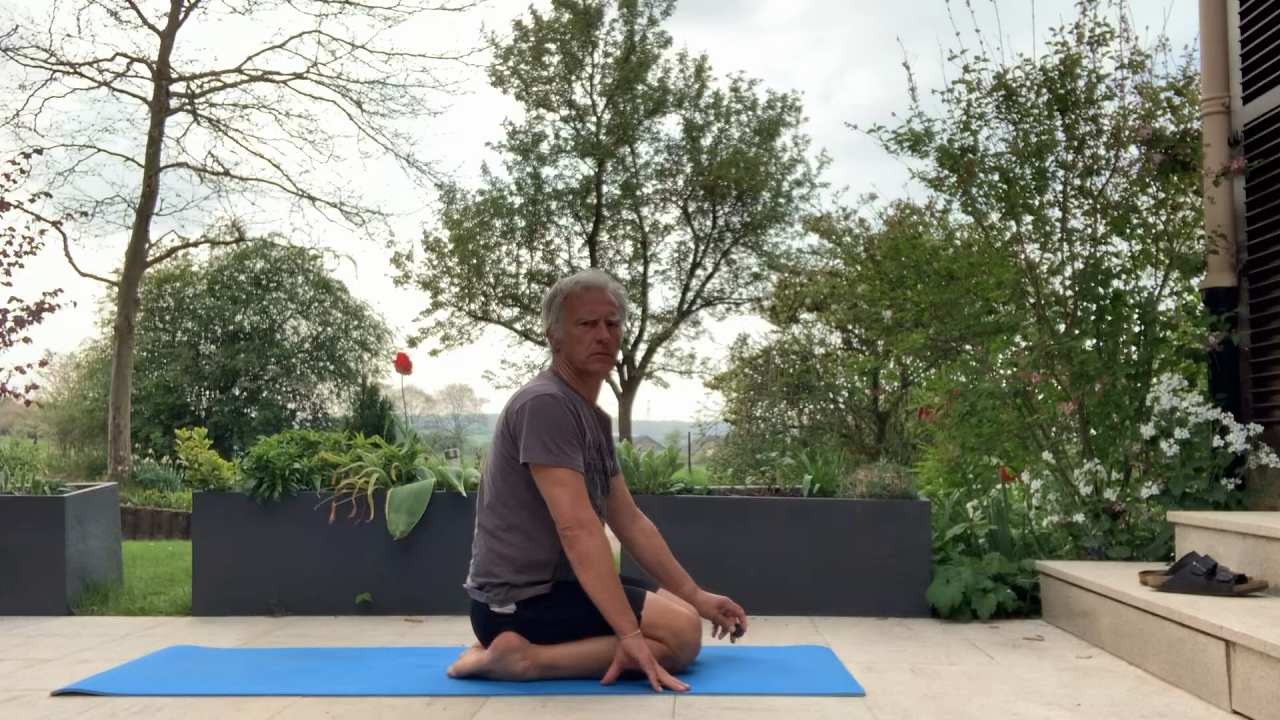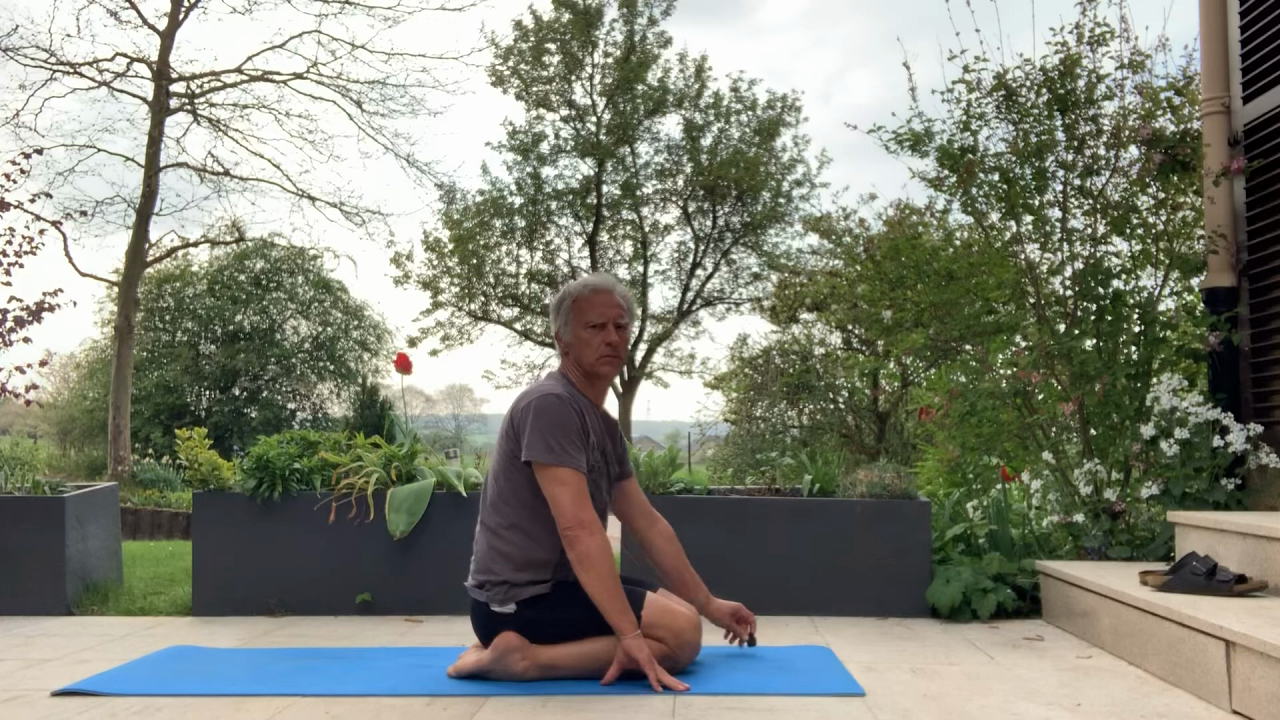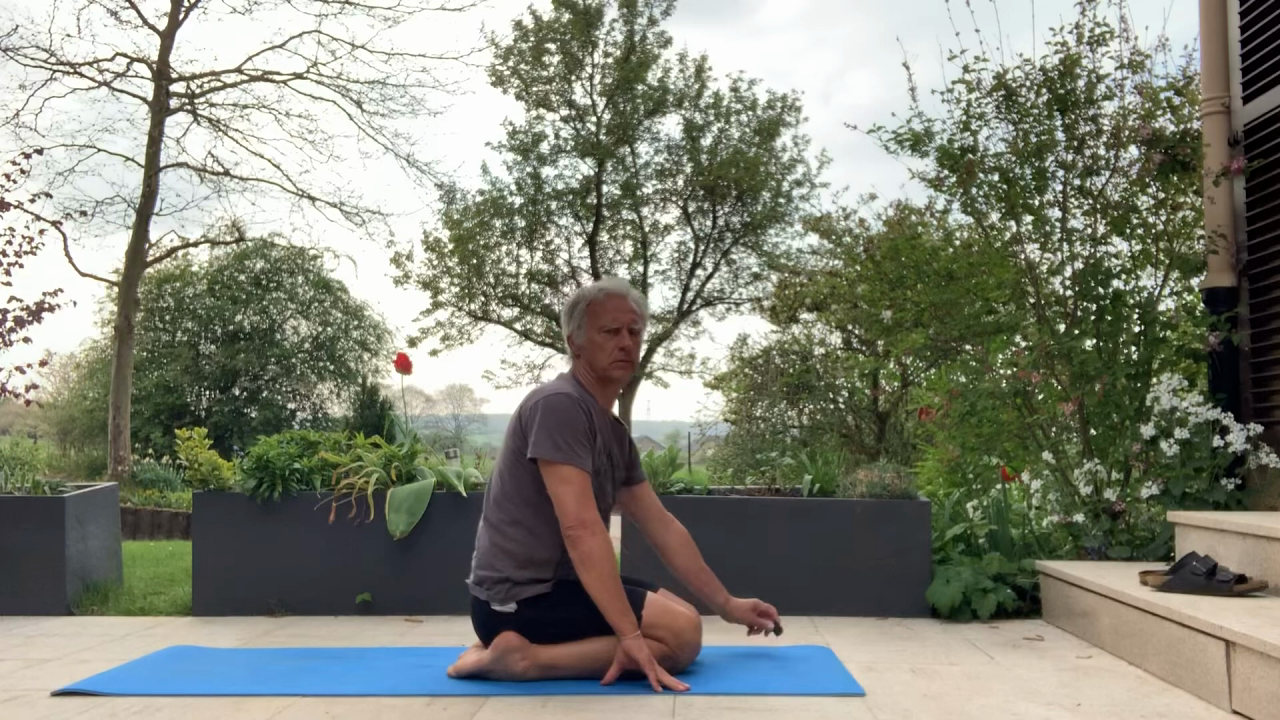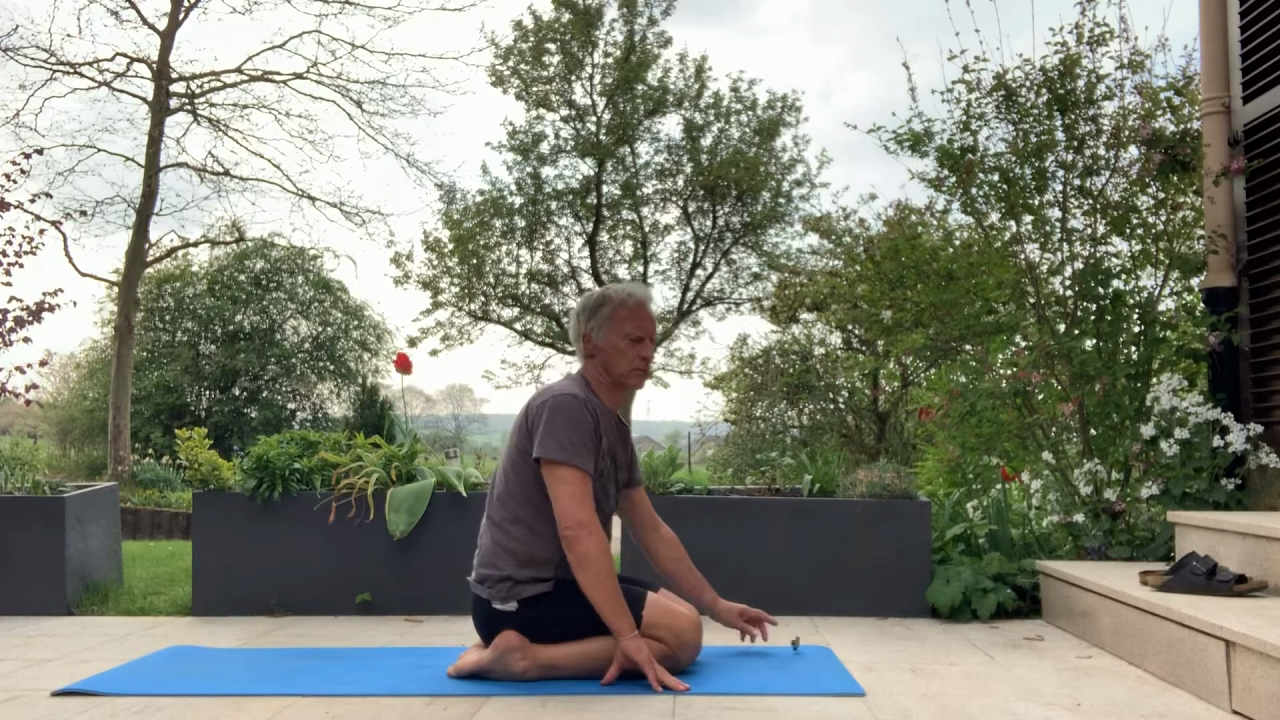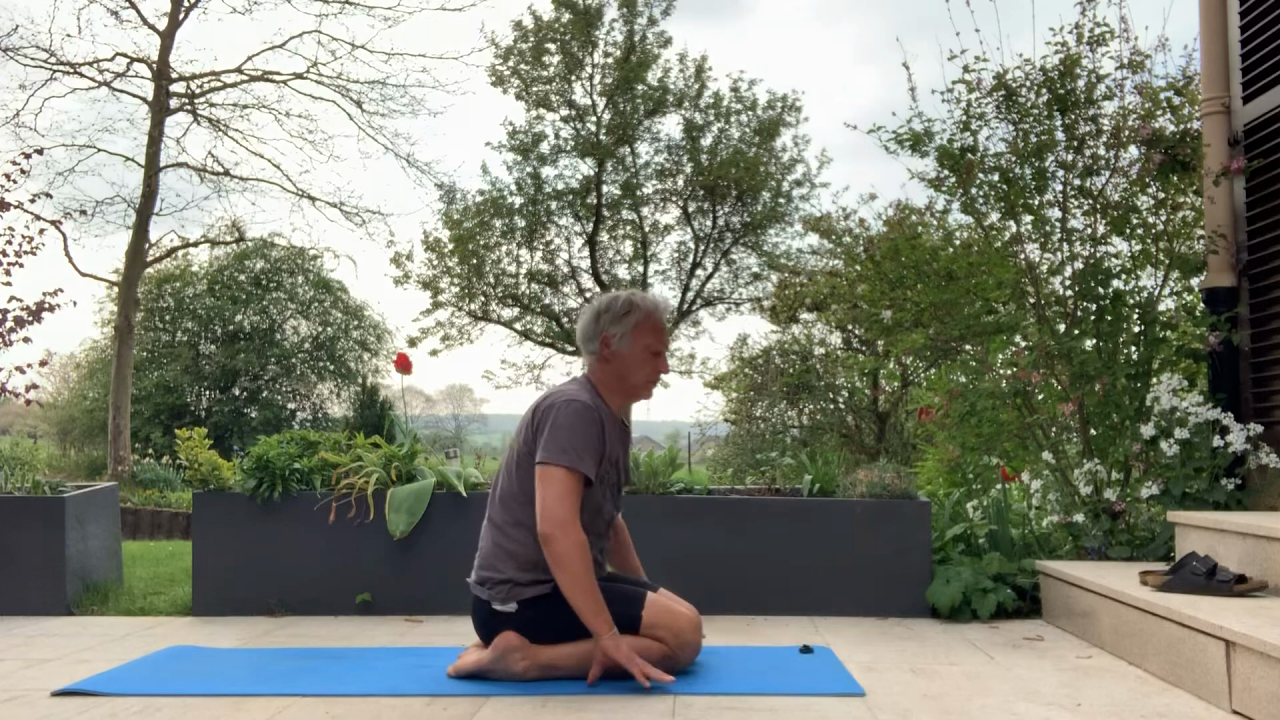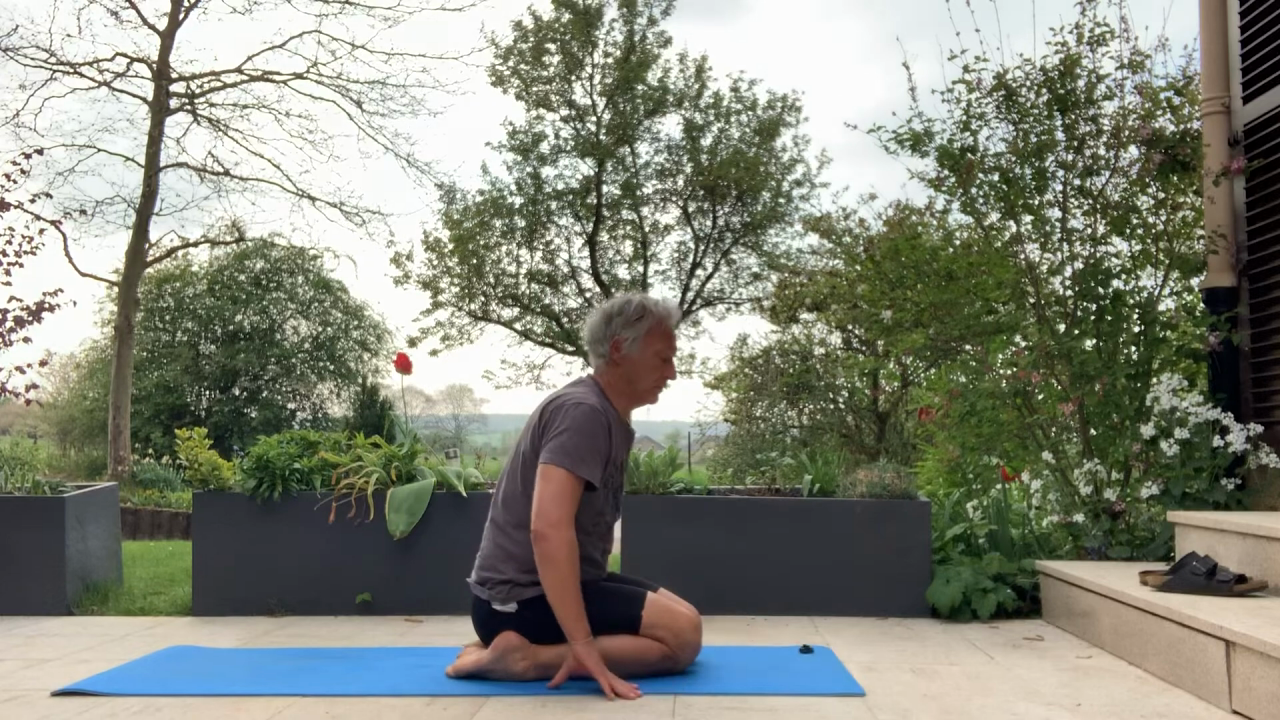
dt=0.2s
person 1, frame 1
left shoulder: (593, 418)
right shoulder: (545, 404)
left elbow: (630, 520)
right elbow: (578, 531)
left wrist: (694, 595)
right wrist: (630, 633)
left hip: (551, 584)
right hip: (520, 600)
left knee: (684, 613)
right knee: (681, 633)
left ankle: (529, 643)
right ankle: (523, 659)
person 1, frame 2
left shoulder: (604, 425)
right shoulder: (551, 404)
left elbow: (647, 522)
right elbow: (578, 530)
left wrist: (708, 603)
right wrist: (629, 634)
left hip: (550, 583)
right hip: (519, 599)
left knee: (682, 613)
right knee: (680, 632)
left ankle: (529, 644)
right ankle: (523, 658)
person 1, frame 3
left shoulder: (613, 431)
right shoulder: (559, 405)
left elbow: (661, 525)
right elbow: (580, 530)
left wrist: (726, 604)
right wrist: (629, 634)
left hip: (552, 583)
right hip: (519, 598)
left knee: (681, 615)
right knee: (680, 634)
left ankle: (533, 644)
right ankle: (522, 658)
person 1, frame 4
left shoulder: (613, 426)
right shoulder: (568, 406)
left elbow: (650, 529)
right elbow: (578, 531)
left wrist: (716, 603)
right wrist: (627, 635)
left hip: (552, 584)
right hip: (521, 598)
left knee: (683, 615)
right knee: (682, 633)
left ankle: (518, 643)
right ankle: (522, 657)
person 1, frame 5
left shoulder: (610, 419)
right shoulder: (575, 409)
left elbow: (609, 524)
right elbow: (556, 530)
left wrist: (643, 591)
right wrist: (607, 637)
left hip: (551, 587)
right hip: (521, 599)
left knee: (681, 615)
right knee: (681, 633)
left ankle: (522, 643)
right ankle: (524, 657)
person 1, frame 6
left shoulder: (607, 416)
right shoulder: (583, 411)
right elbow: (549, 530)
right wrist: (582, 644)
left hip: (550, 589)
right hip: (520, 599)
left knee: (683, 617)
right knee: (681, 635)
left ankle: (523, 643)
right ankle: (522, 658)
